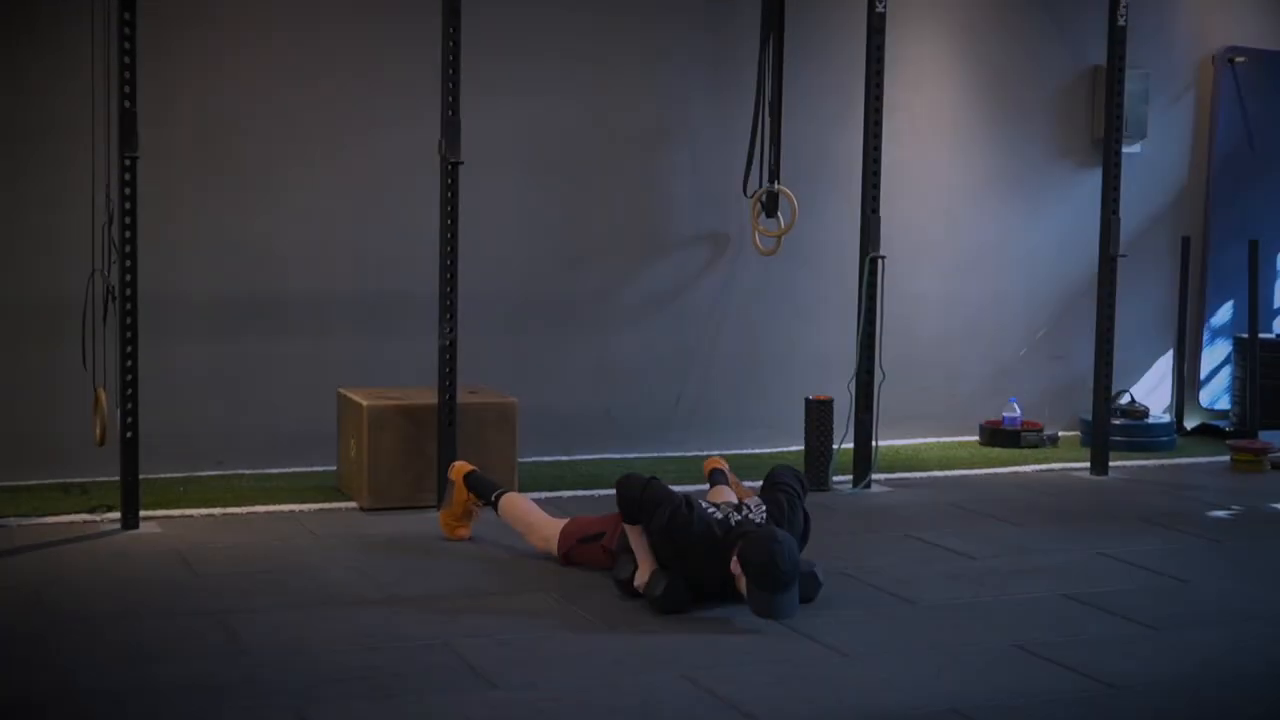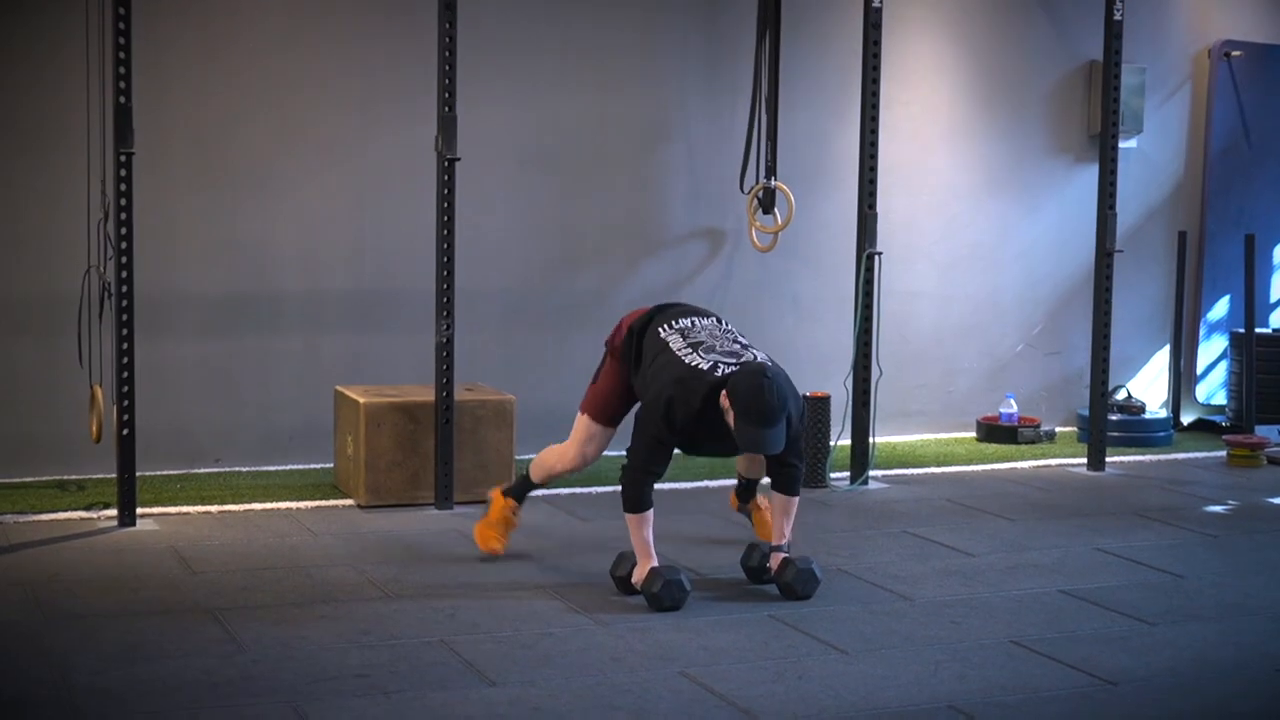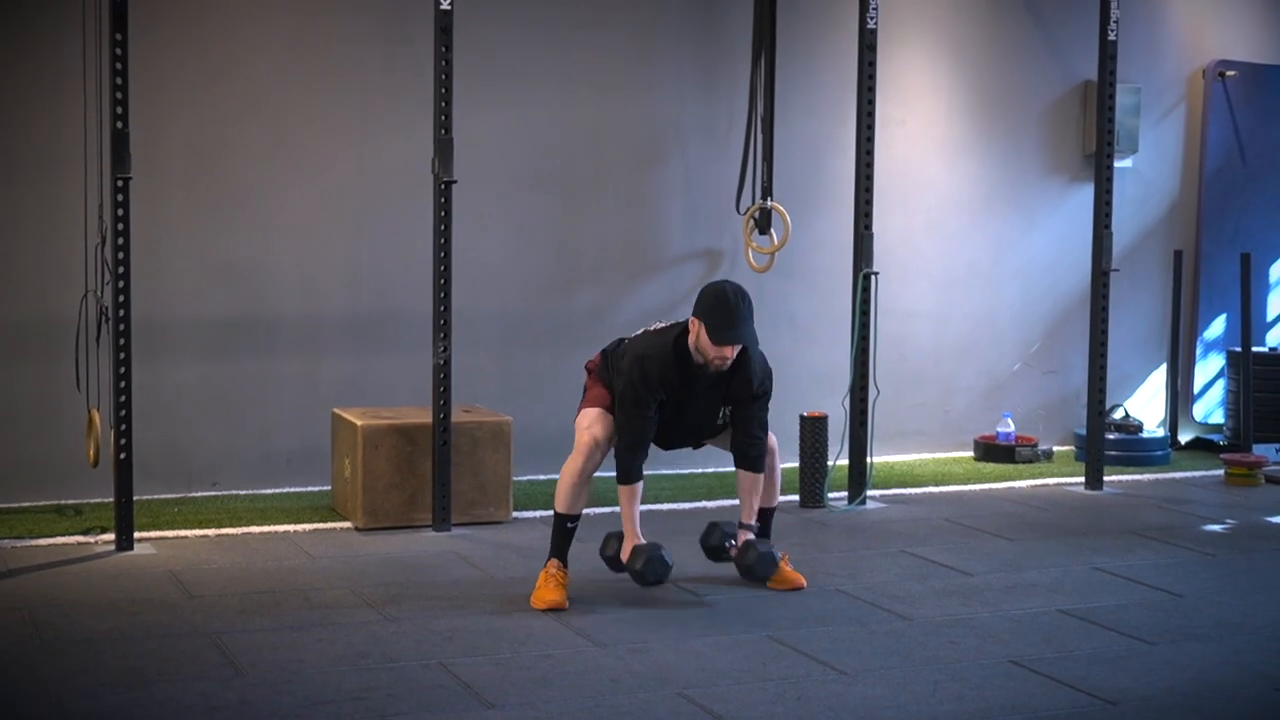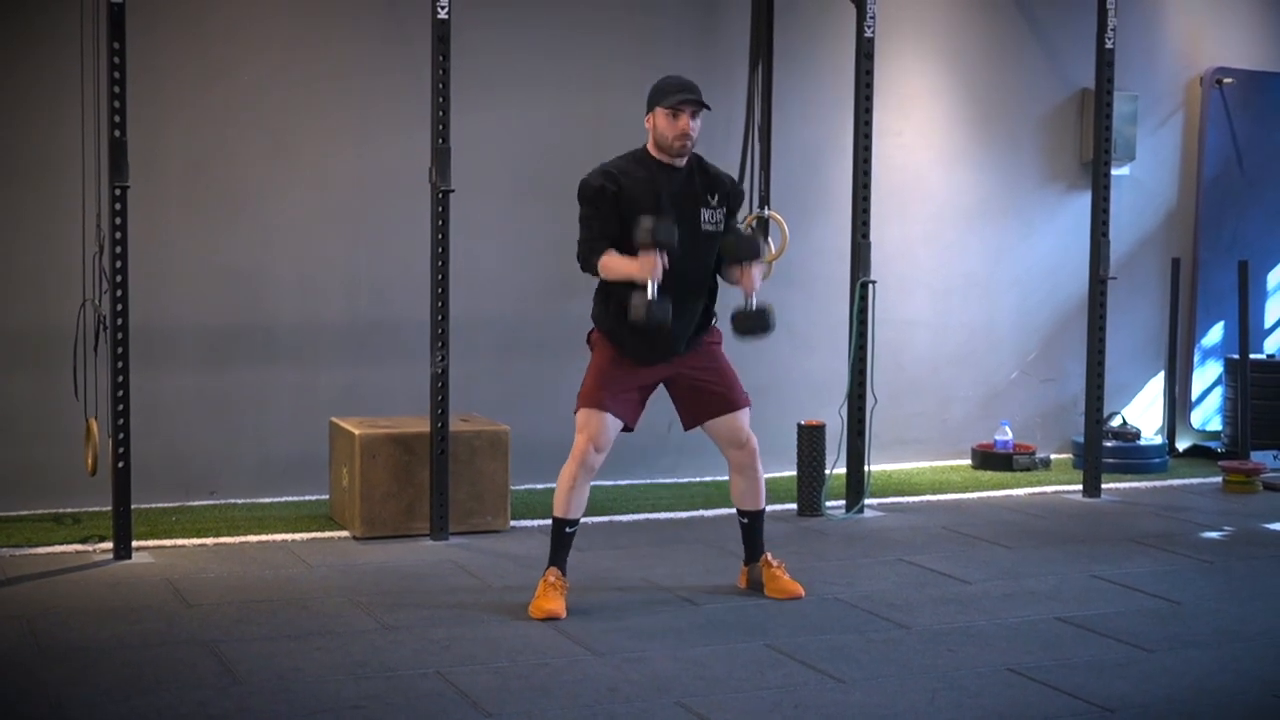
dt=0.7s
person 1, frame 1
left shoulder: (787, 528)
right shoulder: (692, 533)
left elbow: (785, 477)
right elbow: (628, 489)
right wrist: (646, 565)
right hip: (642, 530)
right knee: (545, 534)
left ankle: (718, 475)
right ankle: (471, 481)
person 1, frame 2
left shoulder: (783, 402)
right shoulder: (677, 397)
left elbow: (788, 470)
right elbow: (640, 472)
left wrist: (780, 550)
right wrist: (646, 561)
left knee: (761, 444)
right knee: (581, 453)
left ankle: (744, 496)
right ankle: (510, 498)
person 1, frame 3
left shoulder: (752, 368)
right shoulder: (648, 359)
left elbow: (751, 447)
right elbow: (631, 449)
left wrist: (747, 527)
right wrist: (632, 534)
right hip: (614, 385)
left knee: (768, 446)
right knee: (590, 446)
right ankle: (555, 565)
person 1, frame 4
left shoulder: (720, 185)
right shoulder: (615, 179)
left elbow: (730, 257)
right elbow: (592, 256)
left wrist: (745, 273)
right wrist: (635, 267)
left hip: (693, 340)
right hip: (625, 341)
left knee: (743, 443)
right knee: (590, 446)
left ankle: (757, 565)
right ankle: (554, 575)
